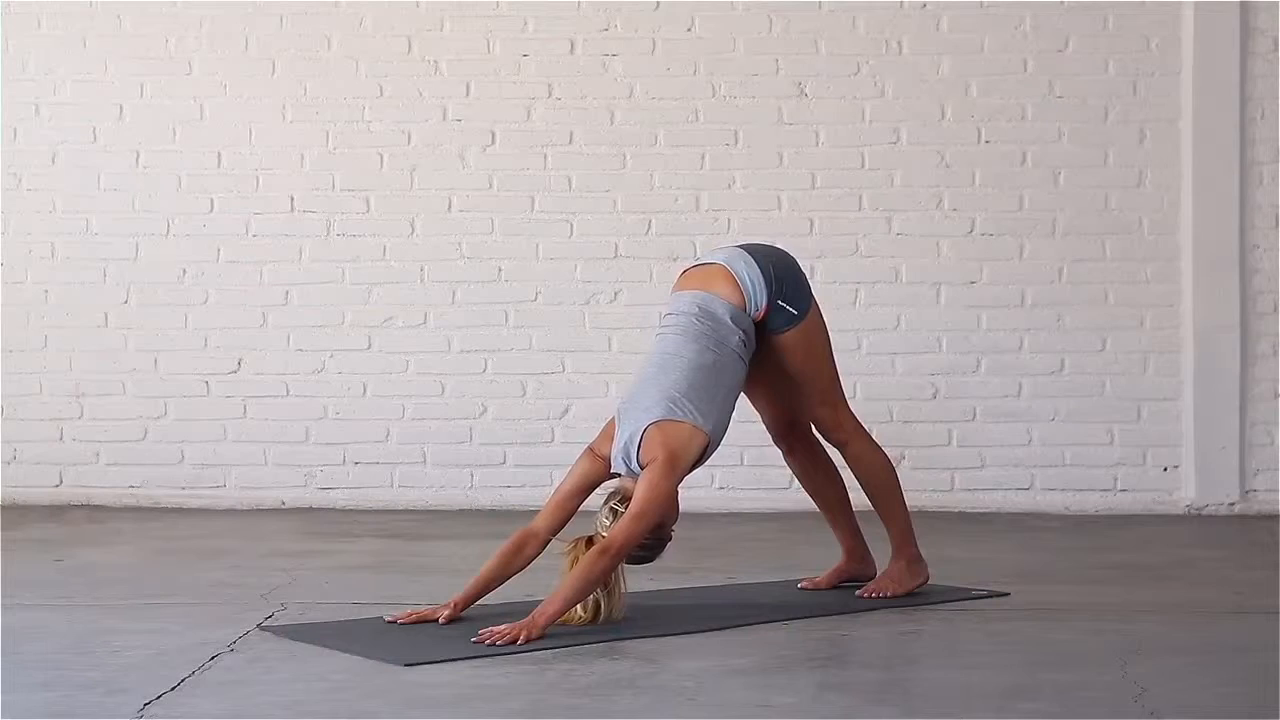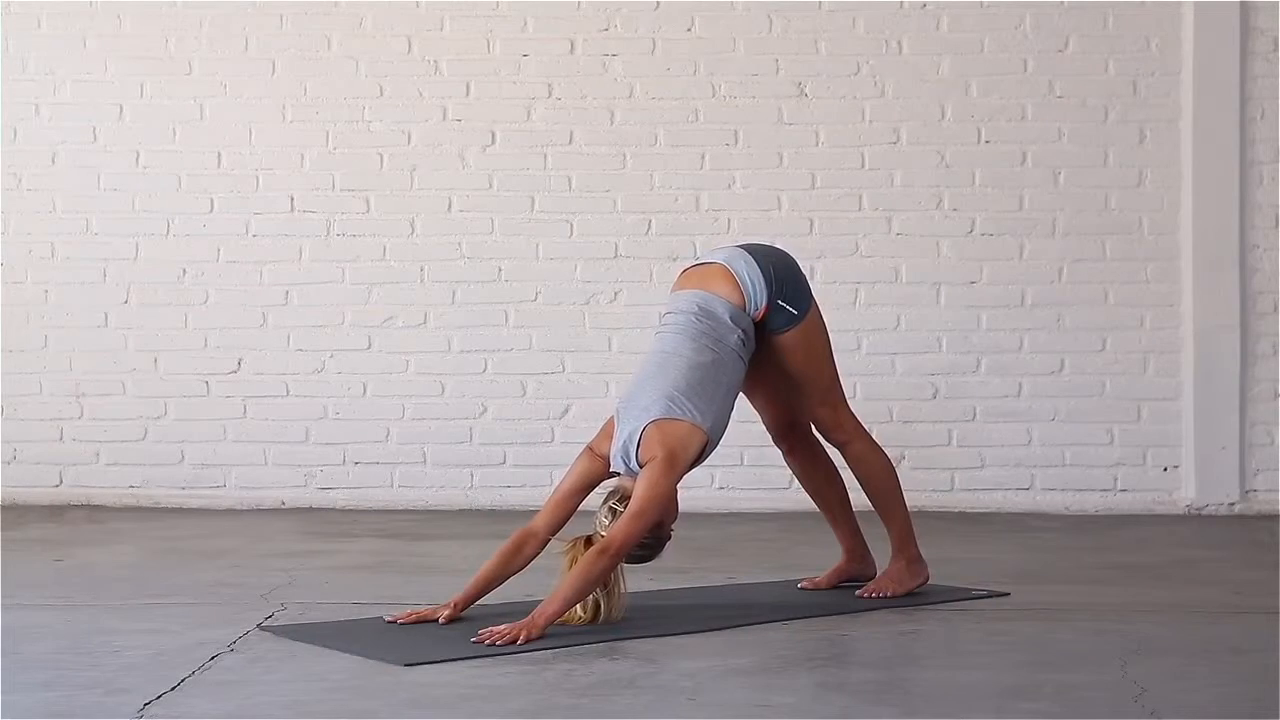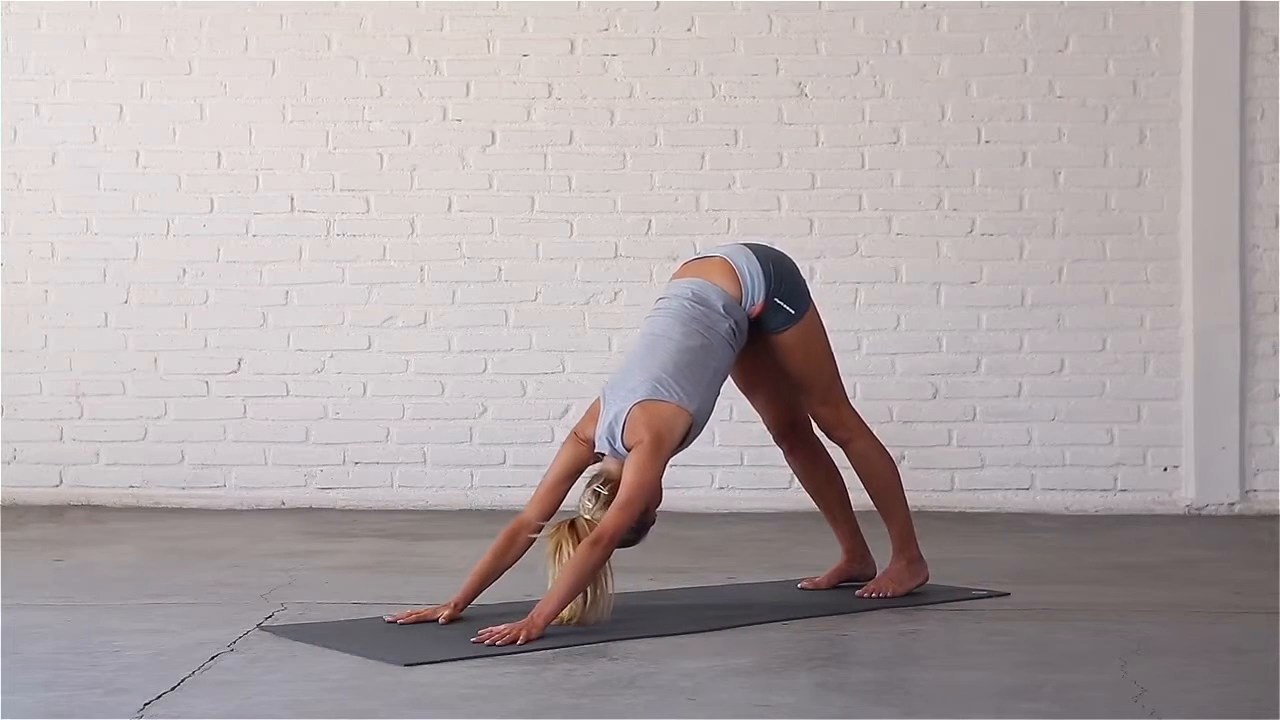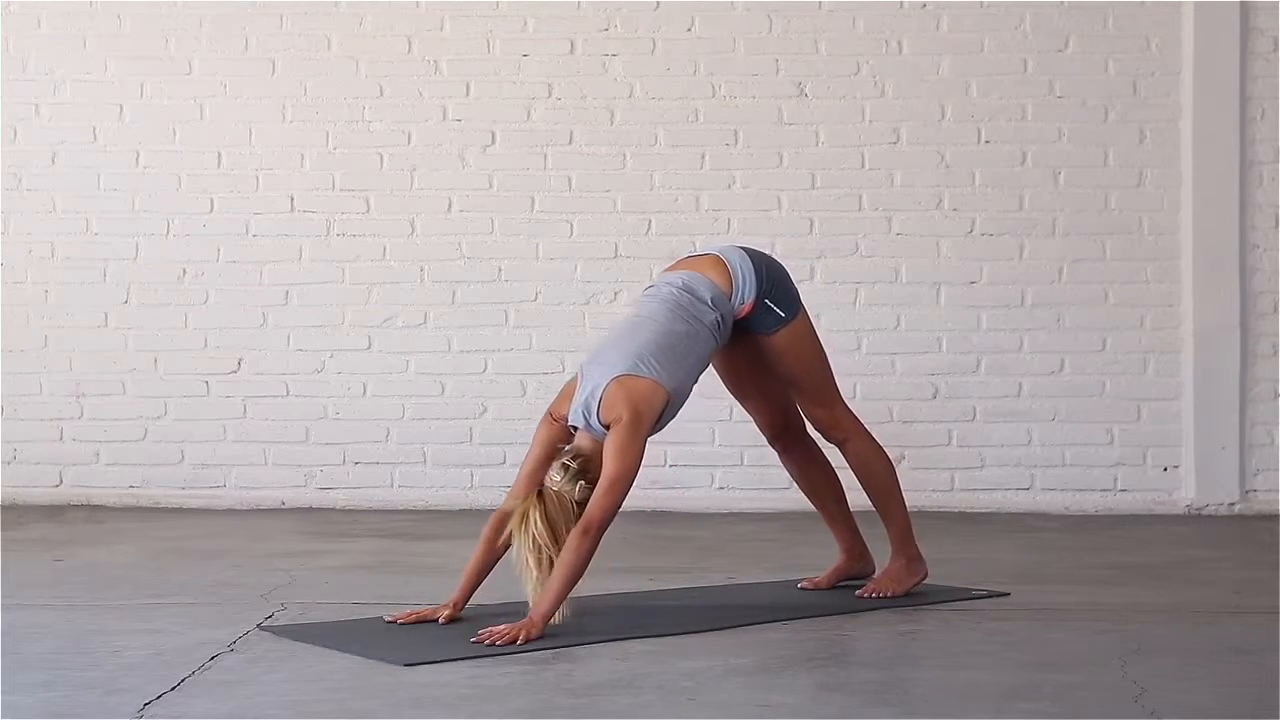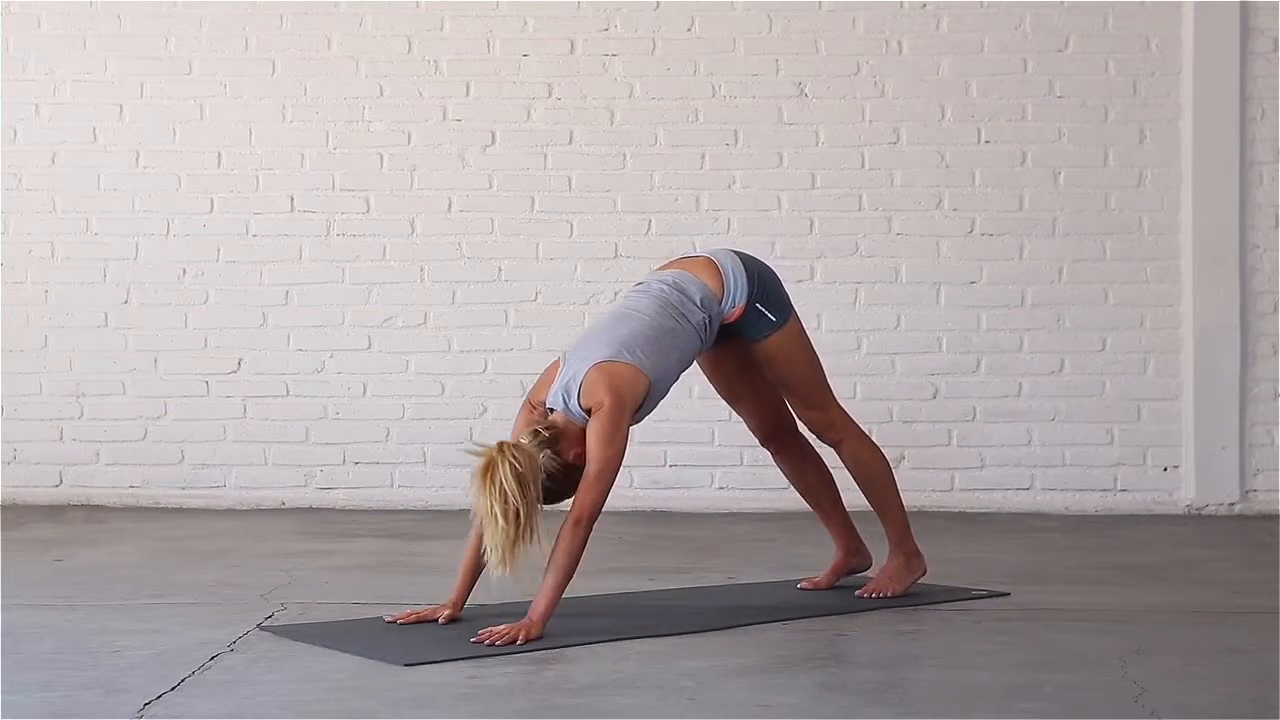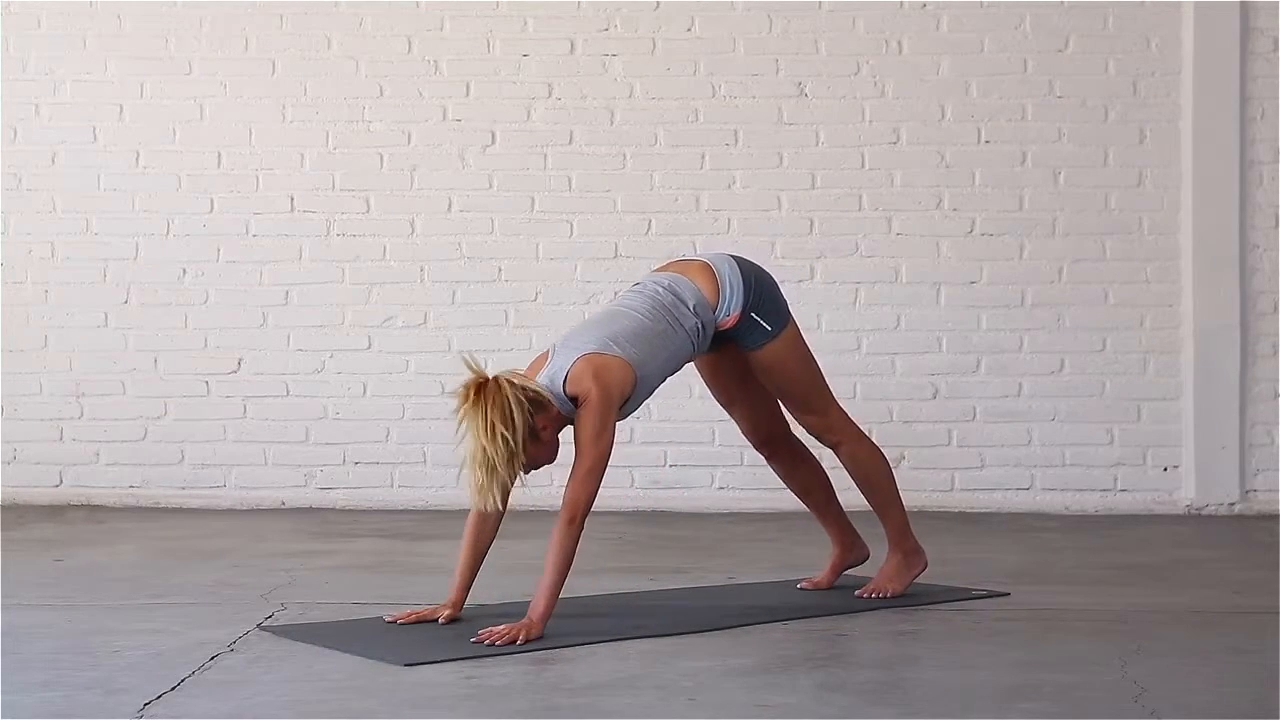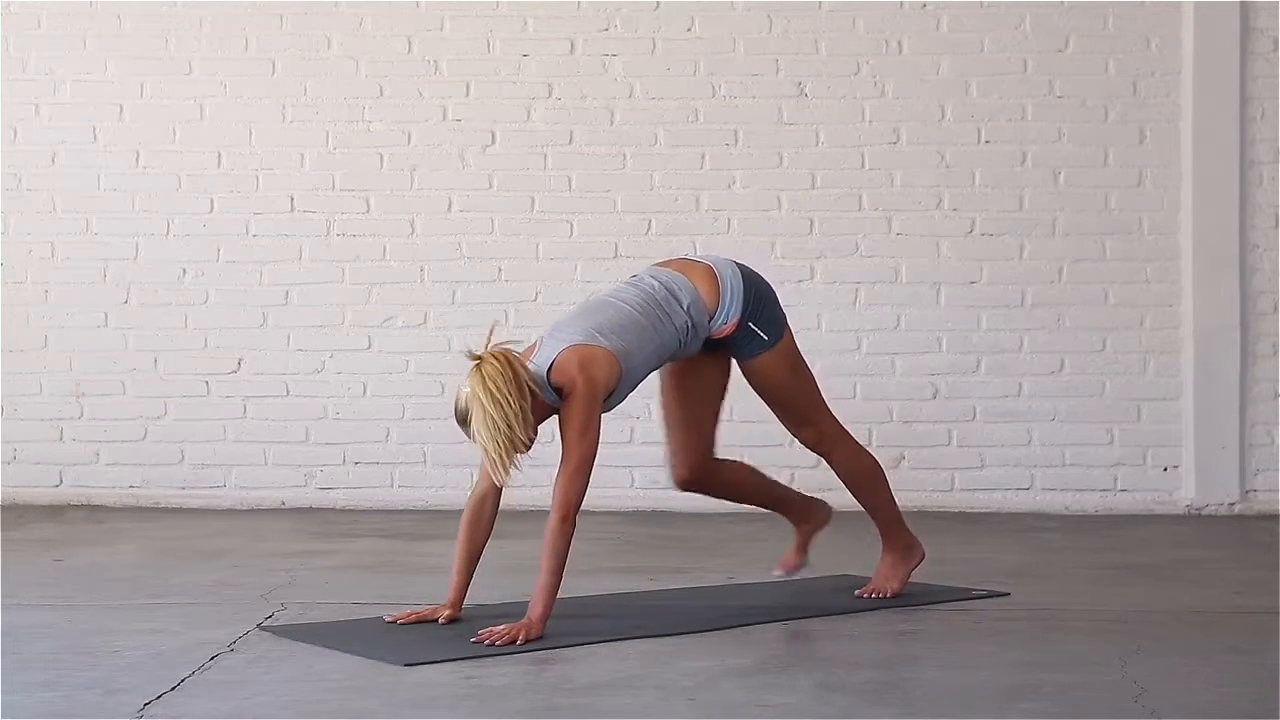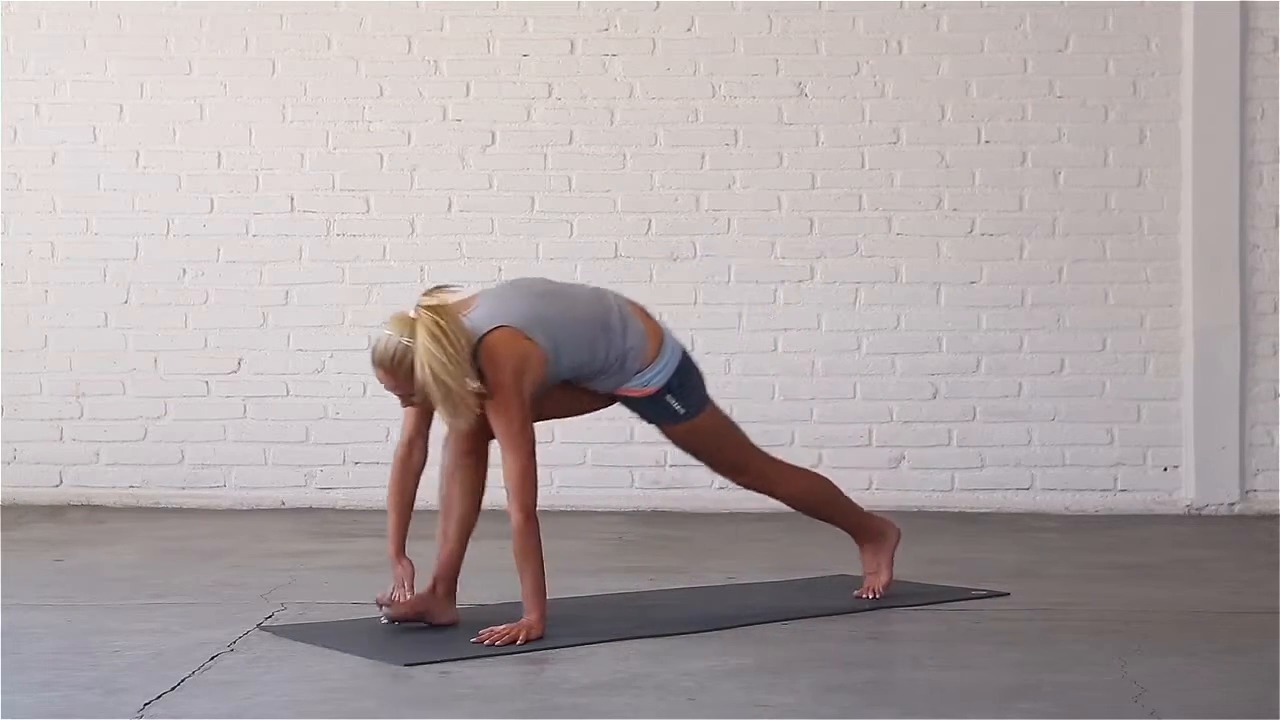
dt=0.5s
person 1, frame 1
left shoulder: (667, 451)
right shoulder: (611, 446)
left elbow: (610, 549)
right elbow: (535, 534)
left wrist: (538, 621)
right wrist: (457, 603)
left hip: (759, 282)
right hip: (713, 290)
left knee: (835, 423)
right knee: (791, 433)
left ankle: (908, 559)
right ankle: (856, 557)
person 1, frame 2
left shoulder: (665, 448)
right shoulder: (611, 444)
left elbow: (609, 549)
right elbow: (534, 533)
left wrist: (537, 621)
right wrist: (456, 604)
left hip: (759, 281)
right hip: (712, 287)
left knee: (834, 424)
right knee: (790, 434)
left ankle: (907, 559)
right ankle: (856, 556)
person 1, frame 3
left shoulder: (650, 432)
right shoulder: (593, 431)
left elbow: (602, 538)
right elbow: (528, 521)
left wrist: (537, 621)
right wrist: (456, 603)
left hip: (758, 281)
right hip: (717, 291)
left knee: (835, 421)
right knee: (790, 431)
left ankle: (908, 558)
right ankle: (856, 557)
person 1, frame 4
left shoulder: (626, 409)
right shoulder: (567, 409)
left elbow: (590, 526)
right elbow: (511, 509)
left wrist: (536, 619)
right wrist: (455, 601)
left hip: (746, 283)
right hip: (708, 293)
left knee: (831, 421)
right knee: (782, 431)
left ankle: (907, 556)
right ankle: (854, 554)
person 1, frame 5
left shoulder: (607, 395)
right shoulder: (543, 400)
left elbow: (582, 518)
right elbow: (495, 500)
left wrist: (535, 620)
right wrist: (454, 602)
left hip: (738, 288)
right hip: (699, 297)
left knee: (826, 422)
right knee: (776, 434)
left ankle: (905, 553)
right ankle: (851, 550)
person 1, frame 6
left shoulder: (592, 387)
right shoulder: (527, 389)
left elbow: (573, 513)
right elbow: (490, 501)
left wrist: (536, 619)
right wrist: (453, 601)
left hip: (734, 294)
right hip: (696, 302)
left knee: (826, 425)
right knee: (769, 438)
left ankle: (905, 549)
right ankle: (847, 544)
person 1, frame 7
left shoulder: (576, 378)
right shoulder: (514, 374)
left elbow: (564, 509)
right elbow: (485, 494)
left wrist: (536, 617)
right wrist: (452, 601)
left hip: (728, 302)
right hip: (687, 308)
left knee: (817, 433)
right knee: (690, 472)
left ankle: (900, 544)
right ankle: (804, 513)
person 1, frame 8
left shoulder: (501, 362)
right shoulder: (437, 335)
left elbow: (521, 505)
right elbow: (409, 447)
left wrist: (533, 616)
right wrist: (395, 554)
left hip: (646, 366)
right hip: (596, 354)
left knee: (751, 470)
right knee: (468, 430)
left ankle: (872, 534)
right ankle: (442, 594)
